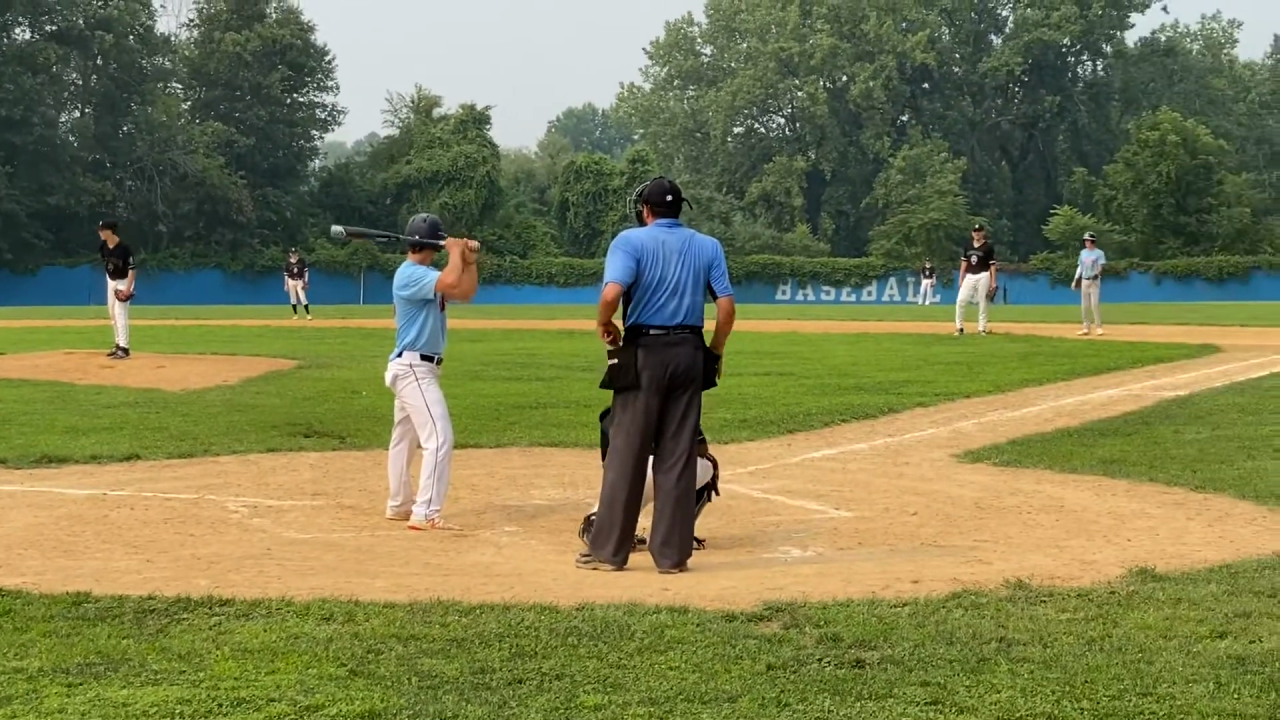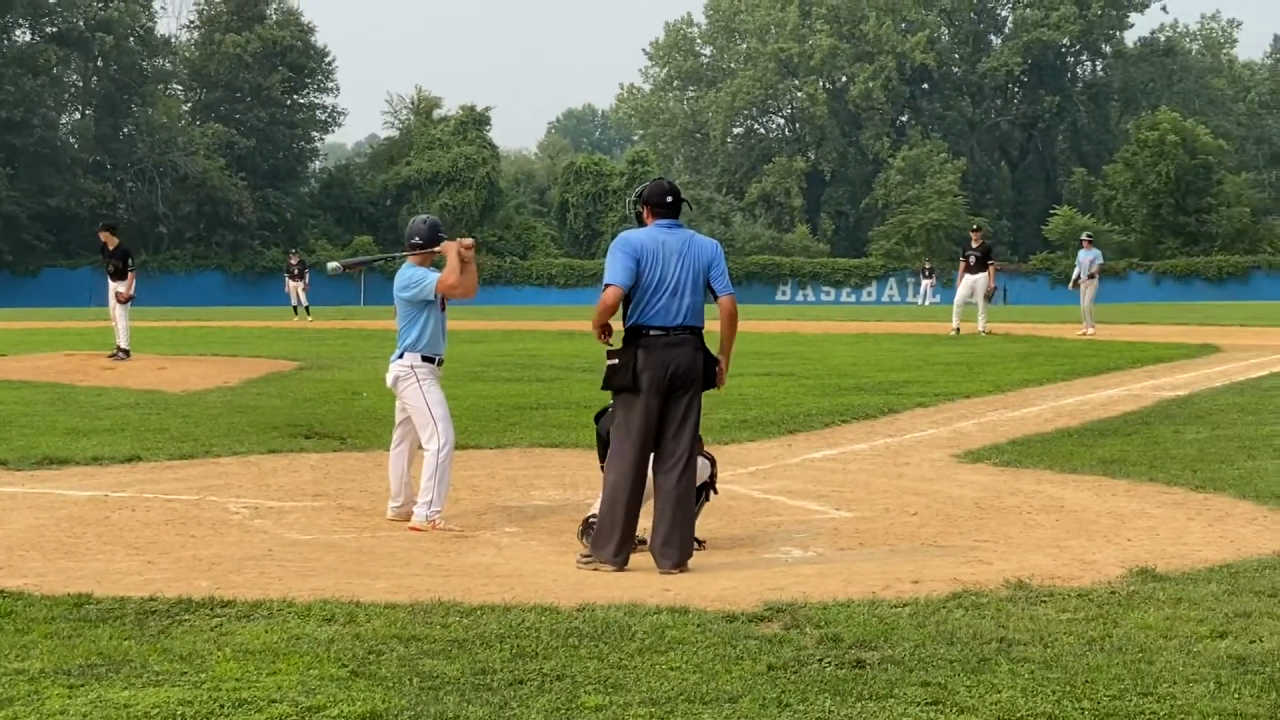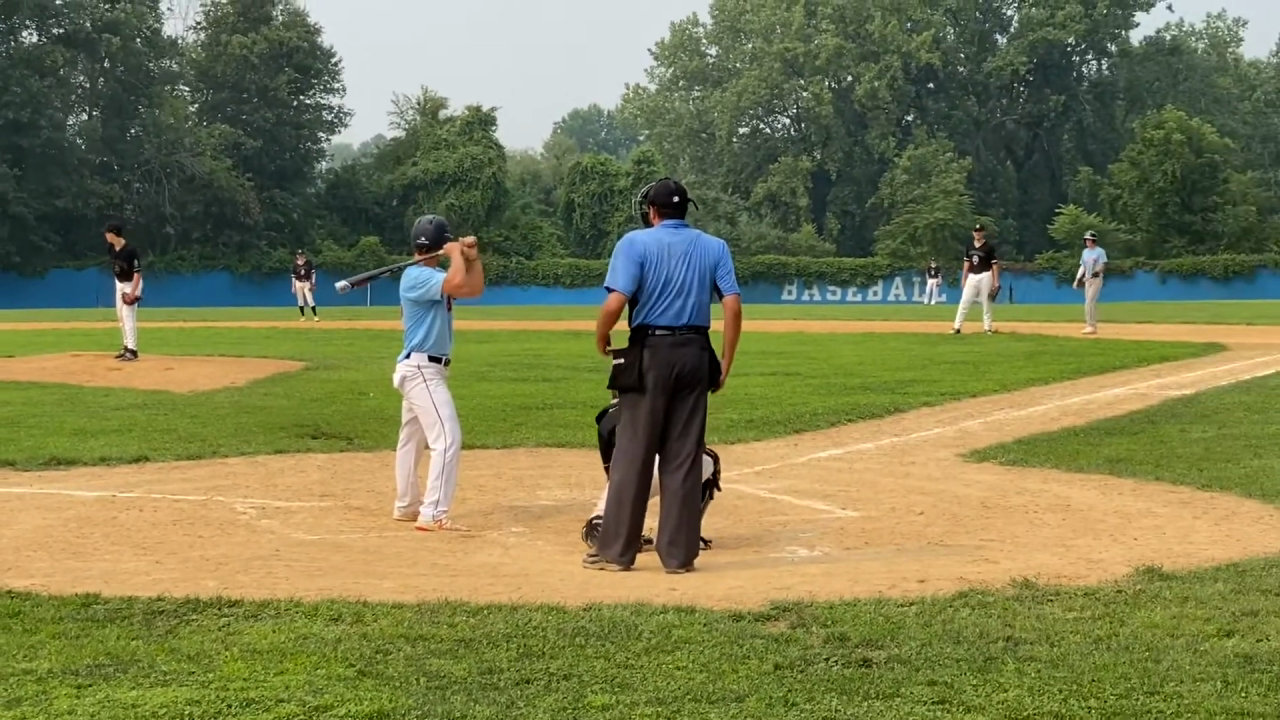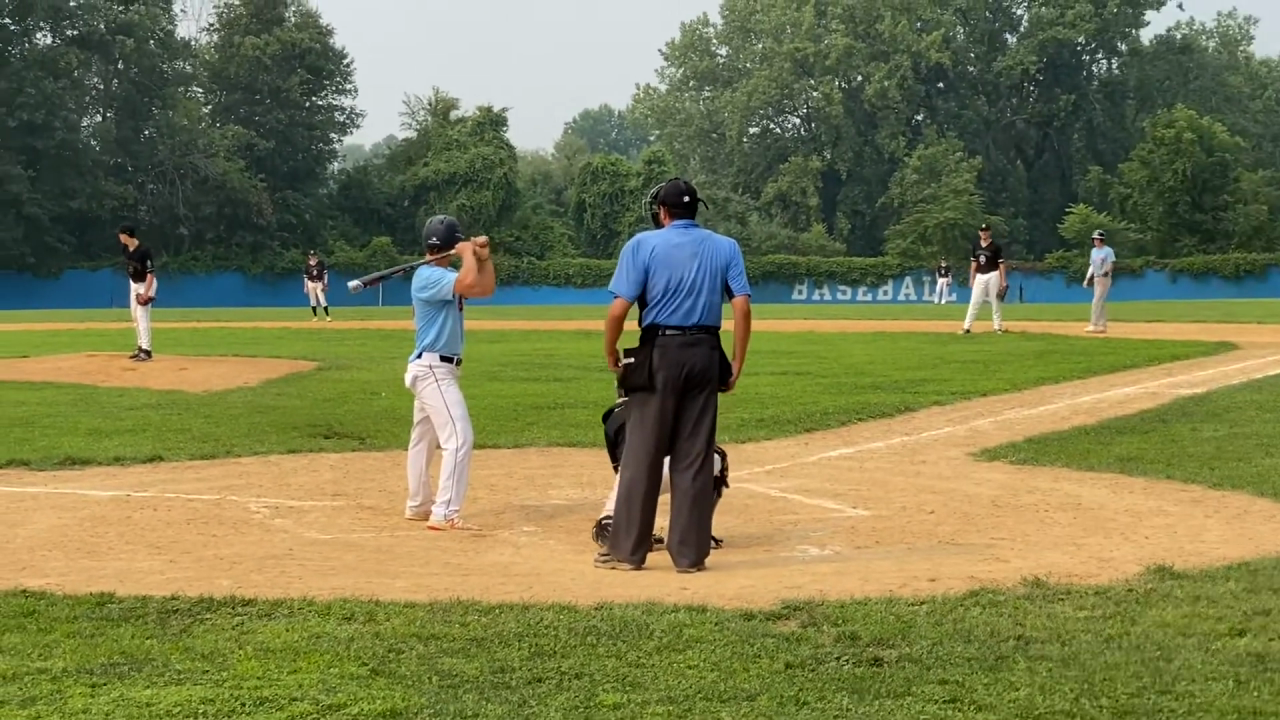
dt=0.1s
person 1, frame 1
left shoulder: (631, 240)
right shoulder: (709, 246)
left elbow: (611, 294)
right elbow: (726, 307)
left wrist: (603, 325)
right wrist: (714, 351)
left hip: (644, 352)
right hip: (689, 353)
left knee: (626, 454)
right knee: (678, 456)
left ankle: (609, 551)
right ankle: (672, 553)
person 1, frame 2
left shoulder: (630, 241)
right shoulder: (709, 247)
left elbow: (612, 298)
right elbow: (728, 306)
left wrist: (599, 326)
right wrist: (723, 357)
left hip: (644, 354)
right hip: (689, 354)
left knee: (627, 455)
right knee: (678, 458)
left ankle: (609, 552)
right ankle: (673, 554)
person 1, frame 3
left shoulder: (635, 242)
right shoulder: (715, 247)
left elbow: (615, 303)
right elbow: (732, 306)
left wrist: (601, 336)
right wrist: (725, 360)
left hip: (649, 354)
right hip: (695, 354)
left knee: (633, 455)
right knee: (684, 457)
left ankle: (616, 551)
right ankle: (679, 553)
person 1, frame 4
left shoulder: (643, 244)
right shoulder: (726, 247)
left elbow: (618, 309)
right elbow: (742, 307)
left wrist: (611, 352)
right wrist: (737, 361)
left hip: (659, 353)
right hip: (705, 354)
left knee: (642, 456)
right knee: (695, 457)
left ankle: (626, 550)
right ankle: (690, 553)
person 2, frame 1
left shoulder: (425, 275)
right shoulder: (410, 275)
left elbow: (464, 292)
right elbow: (450, 282)
left wrist: (469, 260)
right wrist: (455, 251)
left hip: (414, 367)
right hip: (414, 367)
left knee: (404, 438)
right knee: (439, 439)
left ankle: (399, 505)
right ankle: (425, 514)
person 2, frame 2
left shoulder: (426, 275)
right shoulder: (410, 276)
left elbow: (467, 290)
right elbow: (451, 283)
left wrist: (467, 258)
right wrist: (452, 254)
left hip: (415, 368)
right hip: (415, 368)
left knee: (405, 439)
right knee: (441, 439)
left ankle: (400, 506)
right ankle: (426, 515)
person 2, frame 3
left shoulder: (432, 275)
right shoulder: (417, 276)
left elbow: (474, 289)
right elbow: (457, 283)
left wrist: (472, 256)
right wrist: (456, 253)
left hip: (422, 368)
right hip: (422, 369)
left knee: (412, 440)
right knee: (447, 439)
left ankle: (407, 506)
right ankle: (432, 515)
person 2, frame 4
left shoulder: (443, 276)
right shoulder: (428, 277)
left elbow: (485, 288)
right elbow: (469, 283)
left wrist: (483, 256)
right wrist: (468, 254)
left hip: (433, 368)
right hip: (434, 368)
left knee: (424, 439)
right knee: (459, 438)
left ankle: (418, 505)
right ankle: (444, 514)
